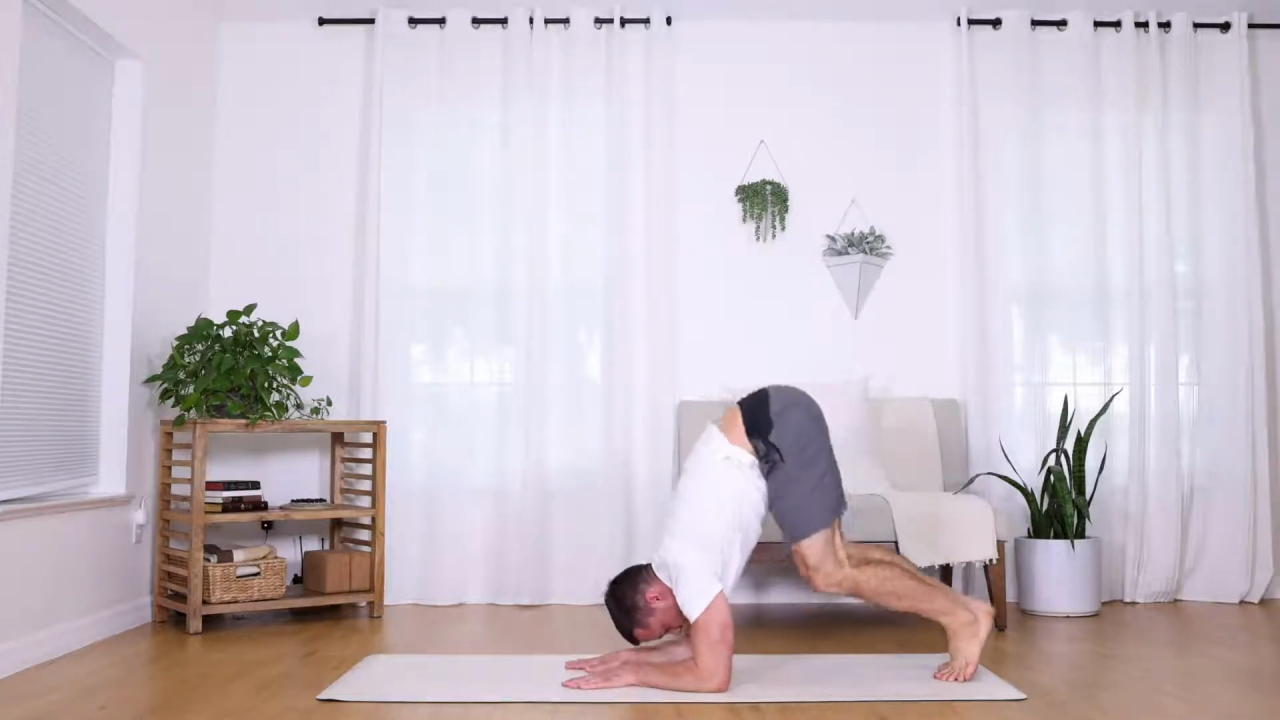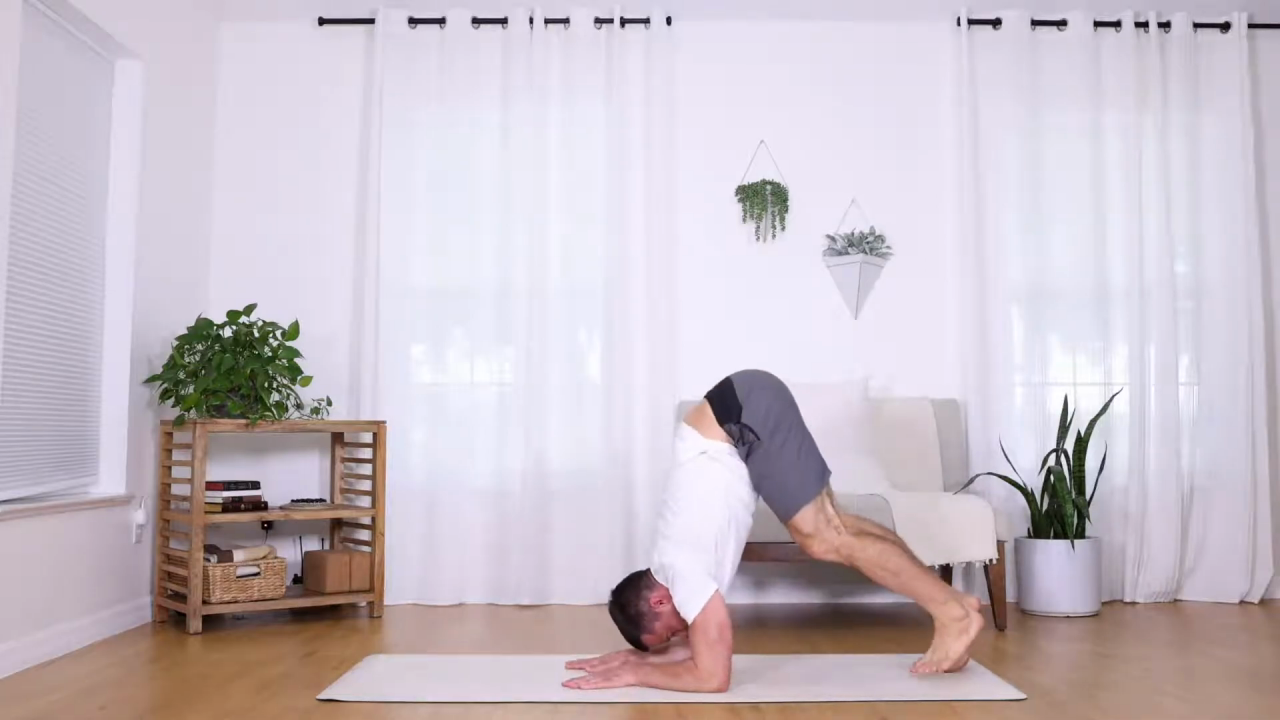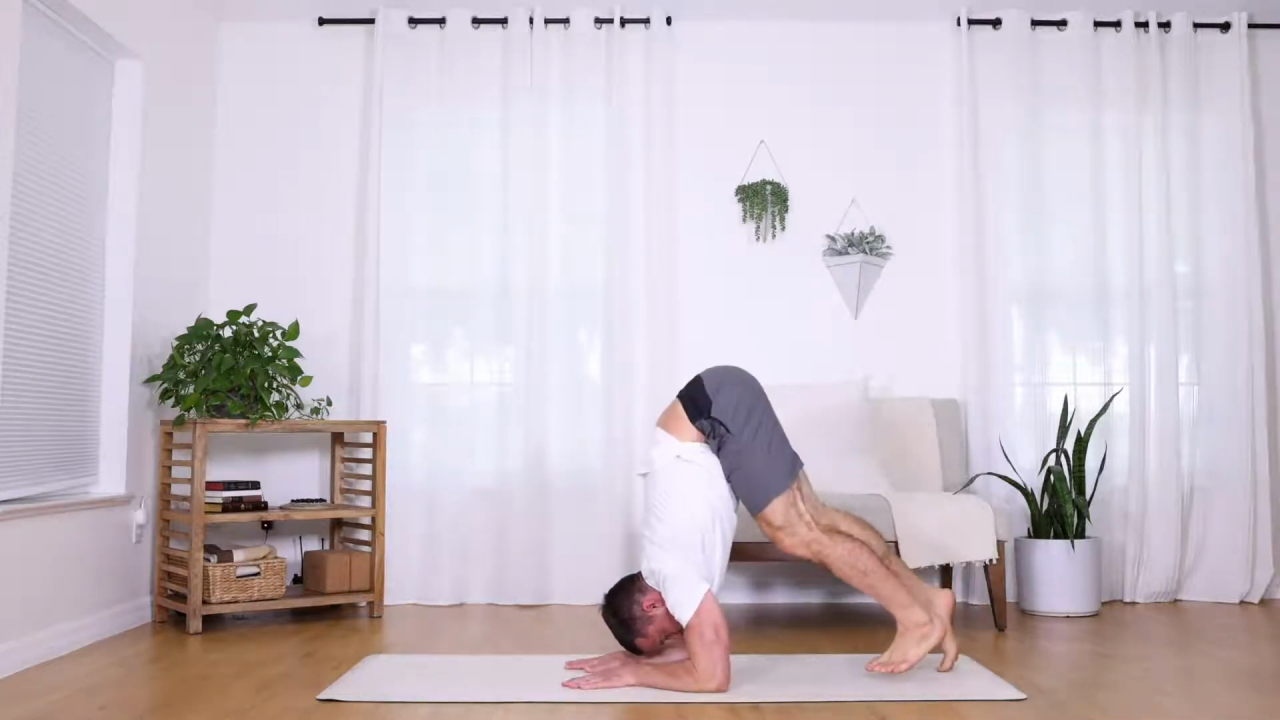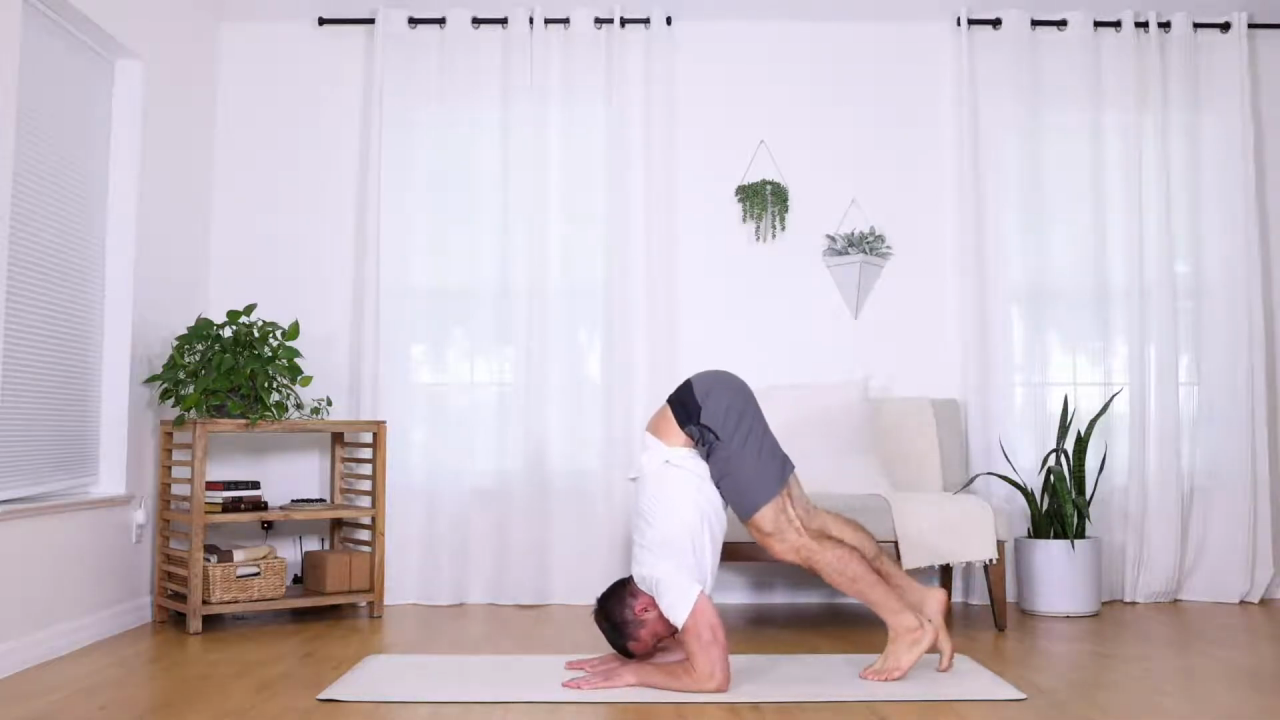
dt=0.4s
person 1, frame 1
left shoulder: (686, 569)
right shoulder: (679, 562)
left elbow: (713, 676)
right elbow: (704, 642)
left wrist: (633, 674)
right wrist: (632, 656)
left hip: (777, 427)
right hip: (775, 425)
left knee: (827, 573)
right knee: (829, 561)
left ankle: (963, 619)
right ankle: (962, 607)
person 1, frame 2
left shoulder: (682, 573)
right shoulder: (678, 566)
left elbow: (713, 676)
right elbow: (704, 642)
left wrist: (634, 673)
right wrist: (633, 656)
left hip: (746, 409)
right hip: (742, 412)
left knee: (826, 539)
right knee: (829, 531)
left ankle: (953, 614)
right ankle: (953, 603)
person 1, frame 3
left shoulder: (674, 575)
left elbow: (712, 677)
right elbow: (699, 641)
left wrist: (633, 673)
right wrist: (629, 657)
right hip: (715, 409)
left knee: (798, 535)
right knee: (813, 519)
left ankle: (916, 619)
right ankle: (926, 598)
person 1, frame 4
left shoulder: (665, 578)
left elbow: (711, 676)
right elbow: (695, 642)
left wrist: (633, 672)
right wrist: (625, 658)
right hip: (704, 414)
left knee: (790, 541)
right knee: (805, 521)
left ankle: (908, 626)
right ankle: (919, 599)
